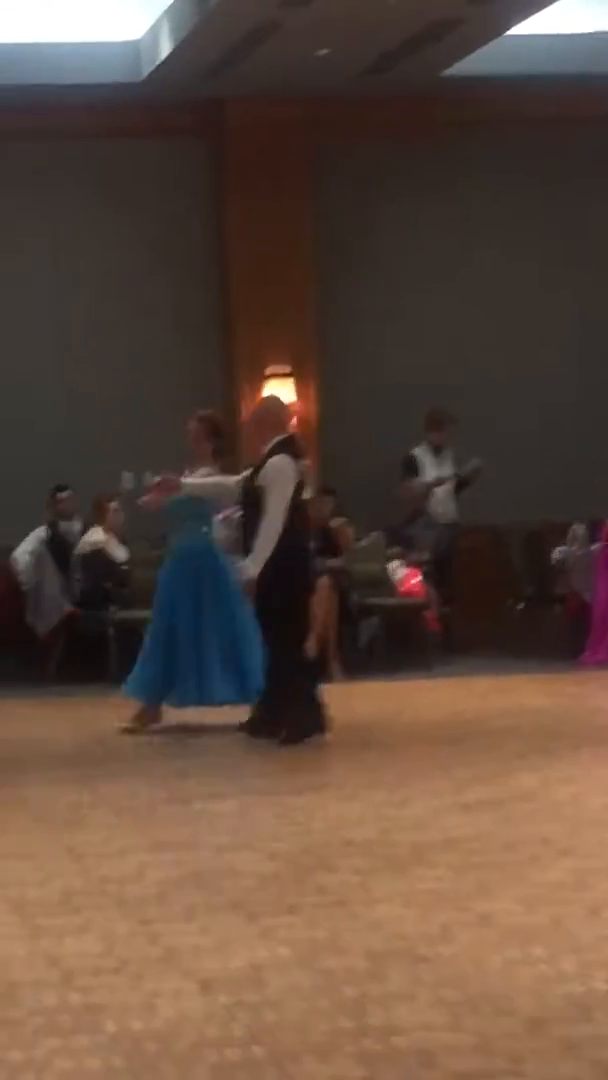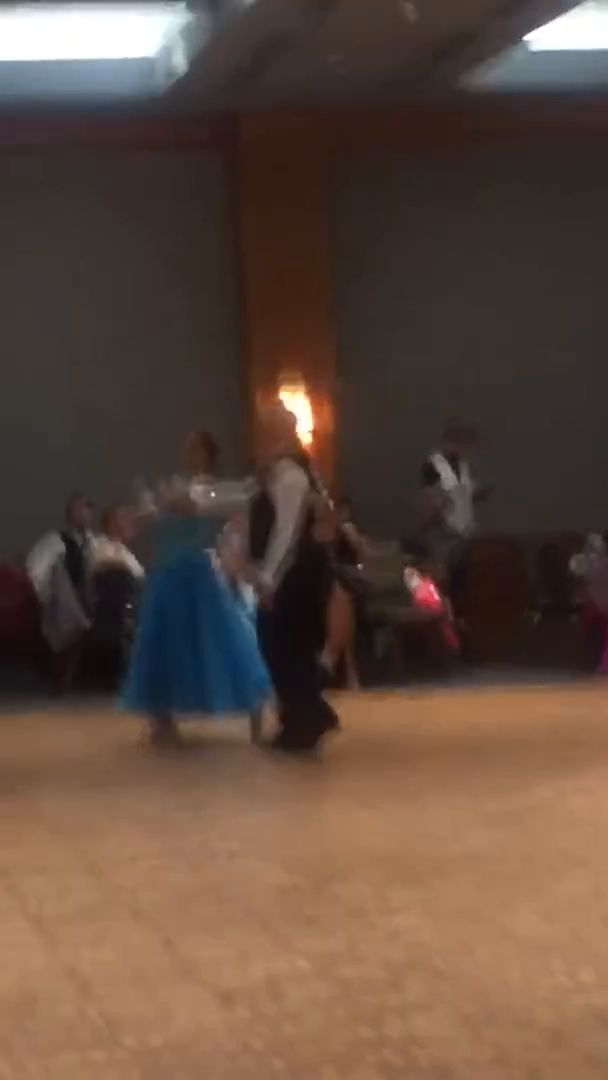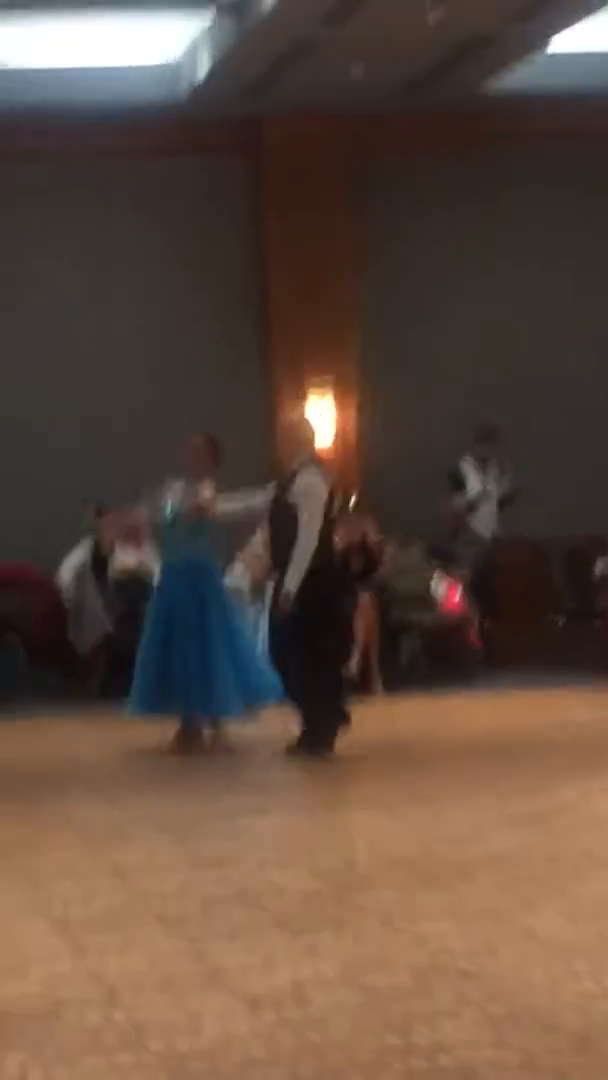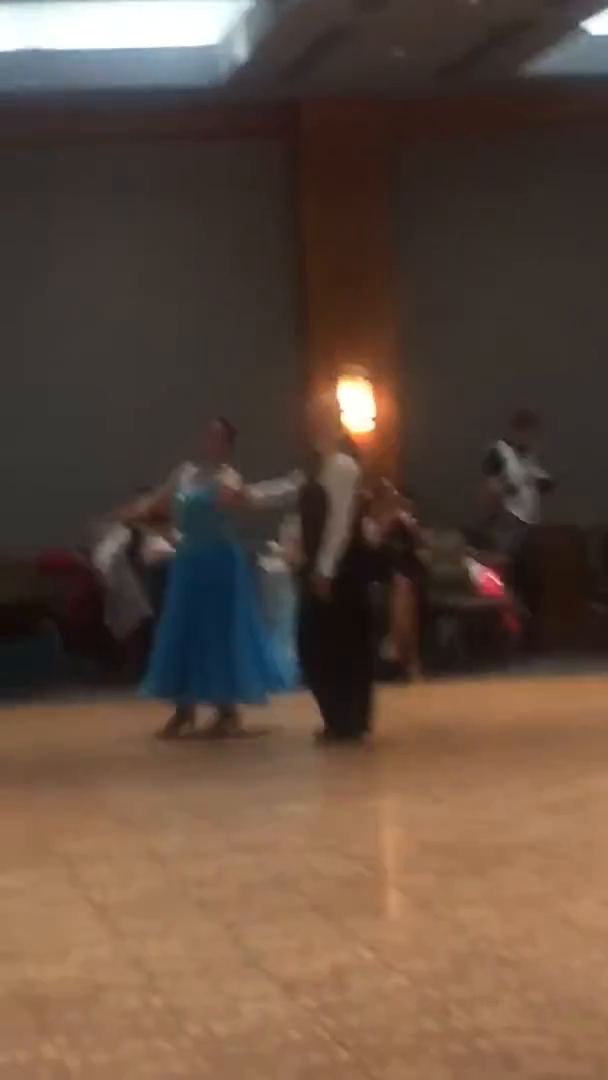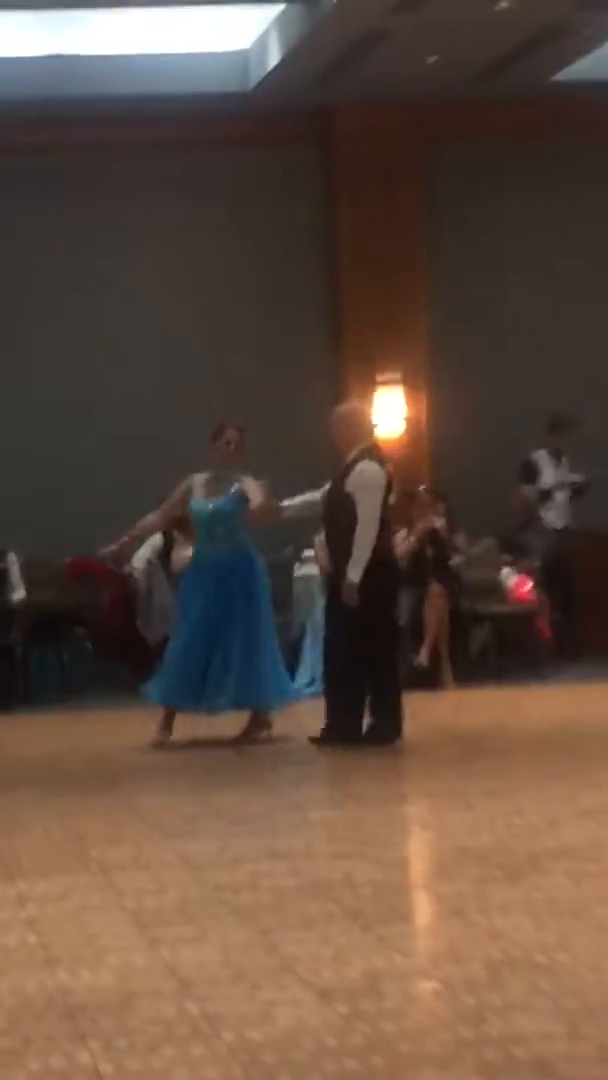
dt=0.1s
person 1, frame 1
left shoulder: (279, 462)
right shoulder: (275, 460)
left elbow: (273, 521)
right elbow: (243, 487)
left wrist: (251, 569)
left hip: (280, 566)
right hip: (281, 564)
left knee: (283, 641)
right knee: (280, 640)
left ankle: (306, 715)
right ankle: (271, 716)
person 1, frame 2
left shoulder: (289, 473)
right shoulder: (280, 471)
left elbow: (287, 532)
right elbow: (256, 503)
left wrist: (268, 580)
left hip: (291, 575)
right hip: (286, 574)
left knee: (286, 650)
right knee: (288, 649)
left ankle: (311, 719)
right ankle: (301, 723)
person 1, frame 3
left shoulder: (309, 479)
right shoulder: (296, 477)
left elbow: (308, 537)
right elbow: (272, 508)
left wrist: (289, 586)
left hip: (310, 583)
right hip: (298, 582)
left knee: (297, 654)
right knee: (305, 655)
left ankle: (320, 731)
right ankle: (318, 730)
person 1, frame 4
left shoulder: (340, 464)
right shoulder: (324, 462)
left elbow: (341, 520)
right elbow: (294, 490)
left wrist: (326, 571)
right wrist: (252, 496)
left hip: (338, 568)
right hip: (326, 566)
left knee: (322, 642)
right knee: (335, 642)
left ankle: (346, 717)
right ankle: (348, 717)
person 1, frame 5
left shoulder: (366, 470)
right shoulder: (355, 468)
left elbow: (368, 528)
right elbow: (324, 496)
left wrist: (351, 578)
right wrist: (282, 507)
left hip: (367, 575)
right hip: (362, 573)
left knee: (348, 649)
right knee: (375, 649)
left ankle: (343, 727)
right ankle: (384, 724)
person 2, frame 1
left shoulder: (208, 475)
right shoulder: (194, 474)
left hip: (200, 561)
right hip: (184, 560)
left knee: (210, 633)
right knee: (170, 634)
person 2, frame 2
left shoulder: (201, 487)
right shoulder: (176, 484)
left hip: (188, 573)
right hip: (169, 572)
left knee: (203, 644)
right knee: (162, 645)
right ankle: (164, 721)
person 2, frame 3
left shoulder: (205, 490)
right shoulder: (174, 487)
left elbow: (204, 510)
right elbow: (151, 514)
left hip: (196, 576)
right hip: (174, 575)
left knee: (201, 648)
right knee: (169, 649)
left ankle: (208, 723)
right ankle: (192, 723)
person 2, frame 4
left shoulder: (226, 476)
right shoulder: (184, 473)
left elbow: (232, 494)
right elbow: (155, 502)
left wrist: (231, 495)
right wrist: (126, 515)
left hip: (219, 562)
right hip: (190, 561)
left knee: (221, 634)
right knee: (184, 634)
left ankle: (227, 712)
right ankle: (184, 709)
person 2, frame 5
left shoulder: (244, 484)
right shoulder: (193, 484)
left elbow: (258, 506)
right elbow: (161, 517)
left wrist: (258, 510)
right wrist: (124, 544)
left hip: (239, 571)
right hip: (204, 571)
left knee: (242, 643)
right knee: (192, 645)
left ankle: (259, 716)
right ankle: (167, 721)
